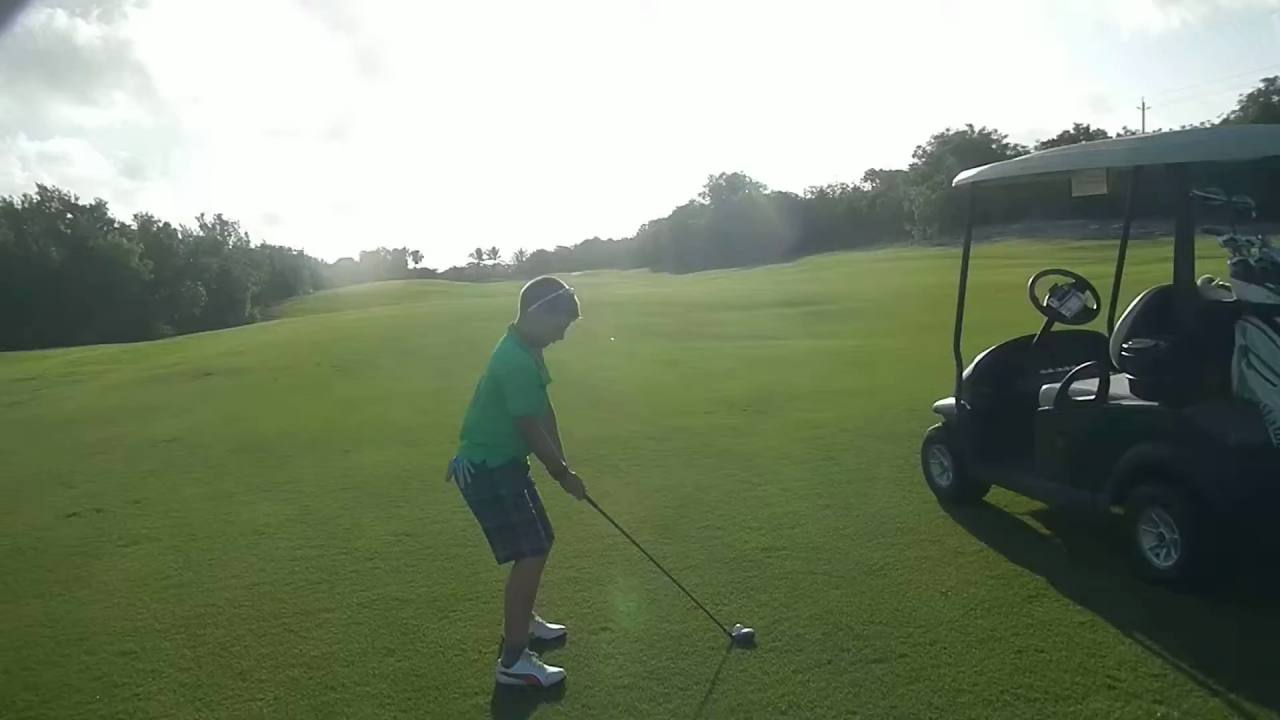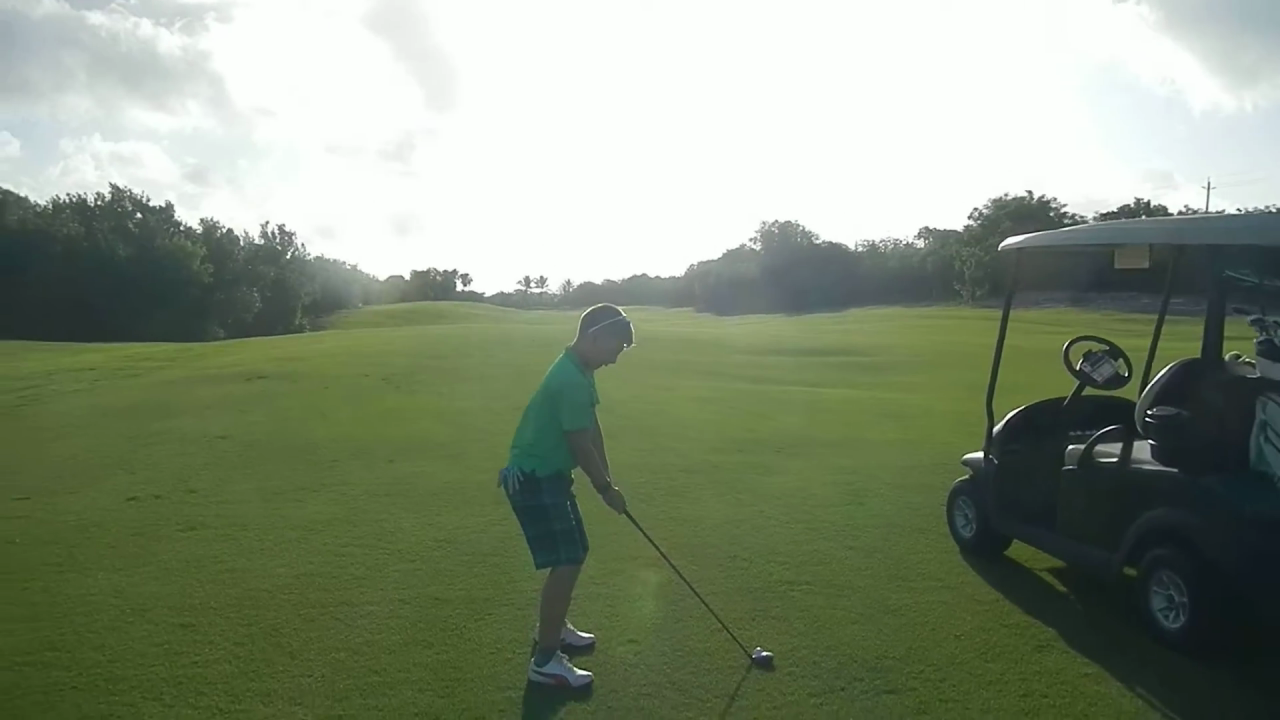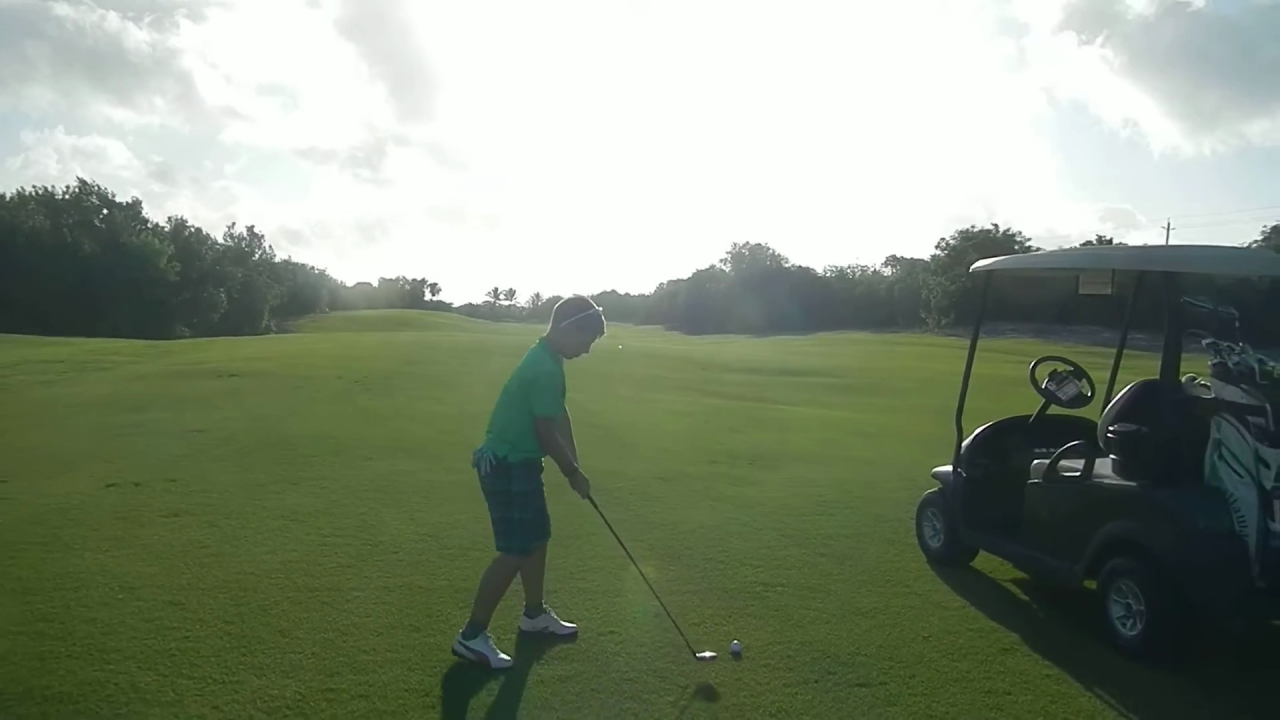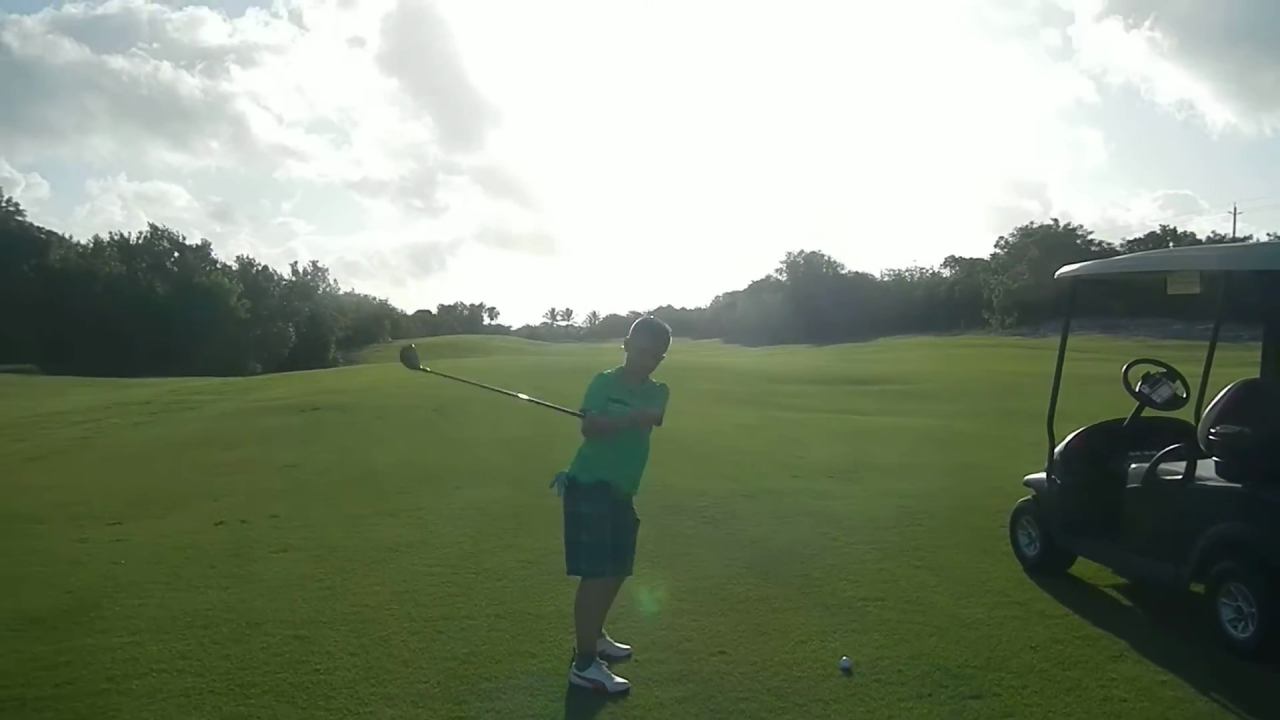
dt=0.7s
person 1, frame 1
left shoulder: (527, 351)
right shoulder: (515, 362)
left elbow: (544, 410)
right elbow: (531, 428)
left wrist: (562, 463)
right wrist: (562, 473)
left hip: (503, 462)
right hip: (486, 469)
left knee: (538, 543)
right knee: (530, 554)
left ankle: (522, 620)
right ankle: (512, 659)
person 1, frame 2
left shoulder: (579, 371)
right shoulder: (569, 380)
left elbow: (592, 428)
right elbow: (579, 443)
left wrist: (607, 479)
right wrist: (605, 488)
left hip: (548, 473)
right hip: (534, 479)
left knee: (573, 554)
right knee: (566, 562)
left ankle: (554, 626)
right ankle: (545, 659)
person 1, frame 3
left shoulder: (547, 360)
right shoulder: (545, 370)
left elbow: (561, 418)
right elbow: (547, 431)
left wrist: (574, 464)
right wrist: (572, 472)
left hip: (520, 461)
right hip: (508, 465)
left knee: (536, 539)
right knee: (515, 550)
left ankle: (536, 613)
right ankle: (472, 635)
person 1, frame 4
left shoulder: (658, 392)
right shoulder: (603, 382)
left elbow: (652, 417)
right elbow: (590, 427)
left wrist: (621, 419)
right wrist: (600, 421)
left hip: (621, 491)
right hip: (589, 487)
left knee: (615, 571)
right knee: (595, 574)
left ankle: (595, 637)
right ankle: (584, 664)
